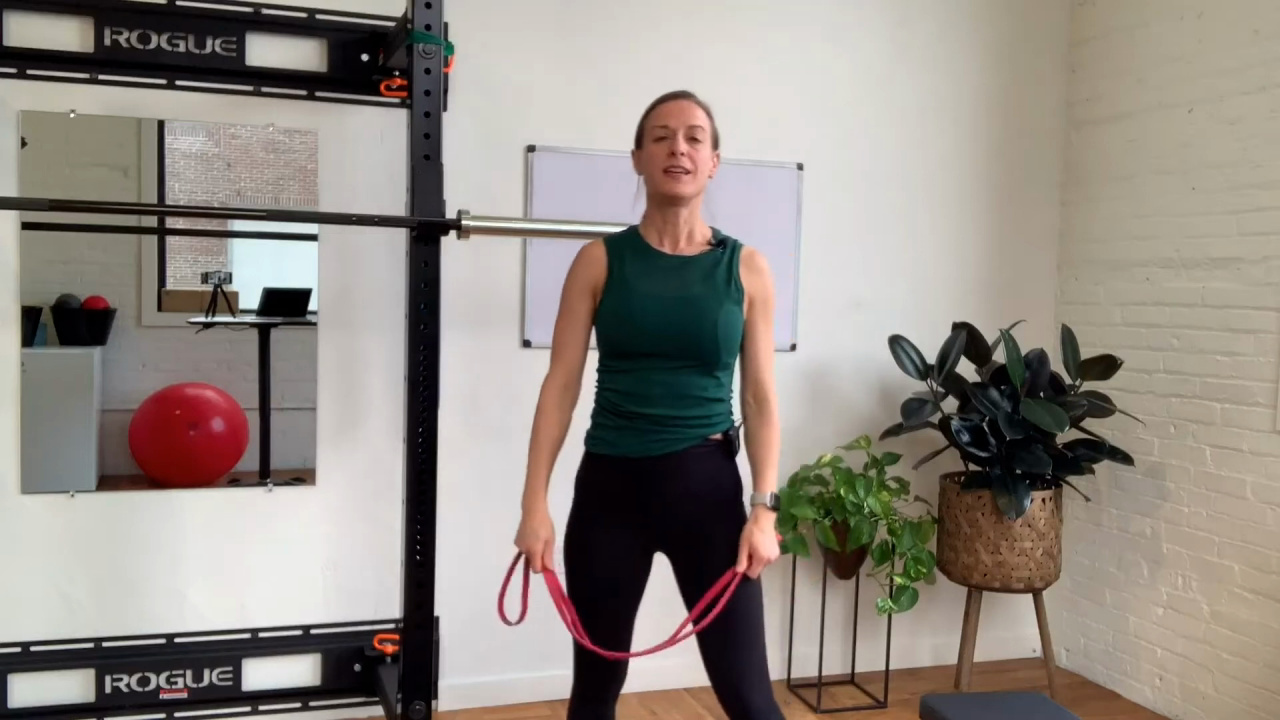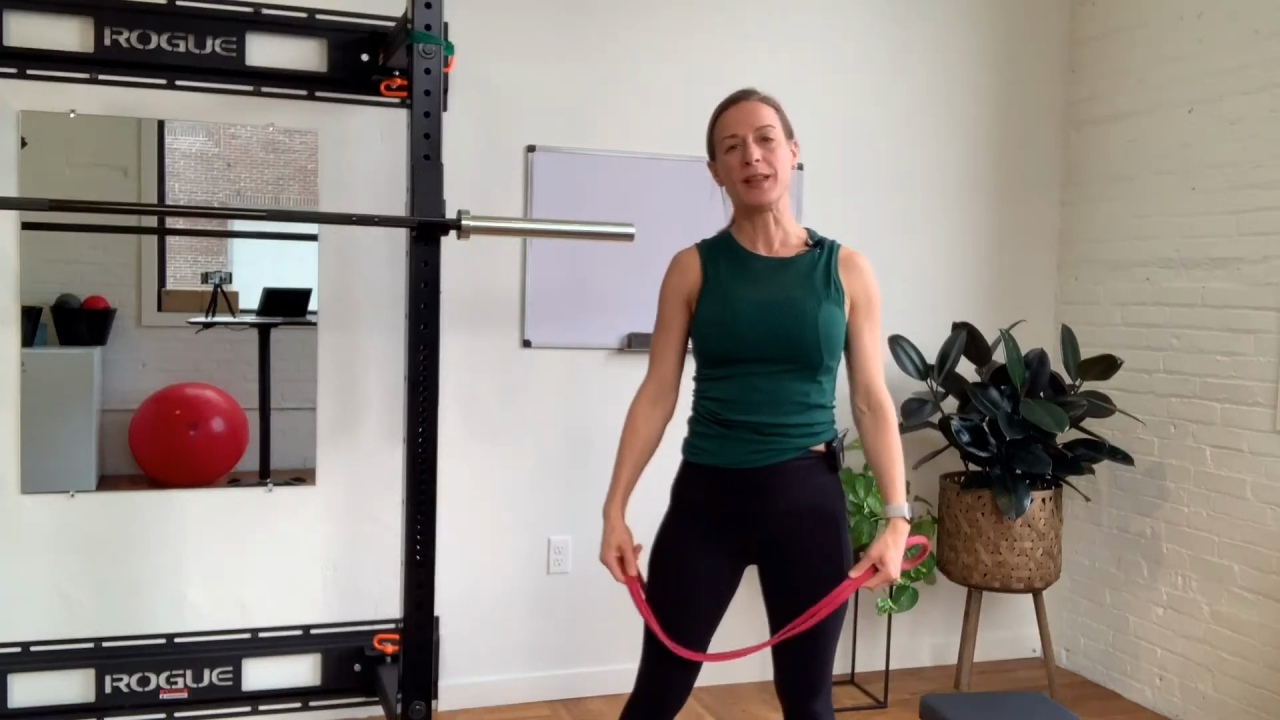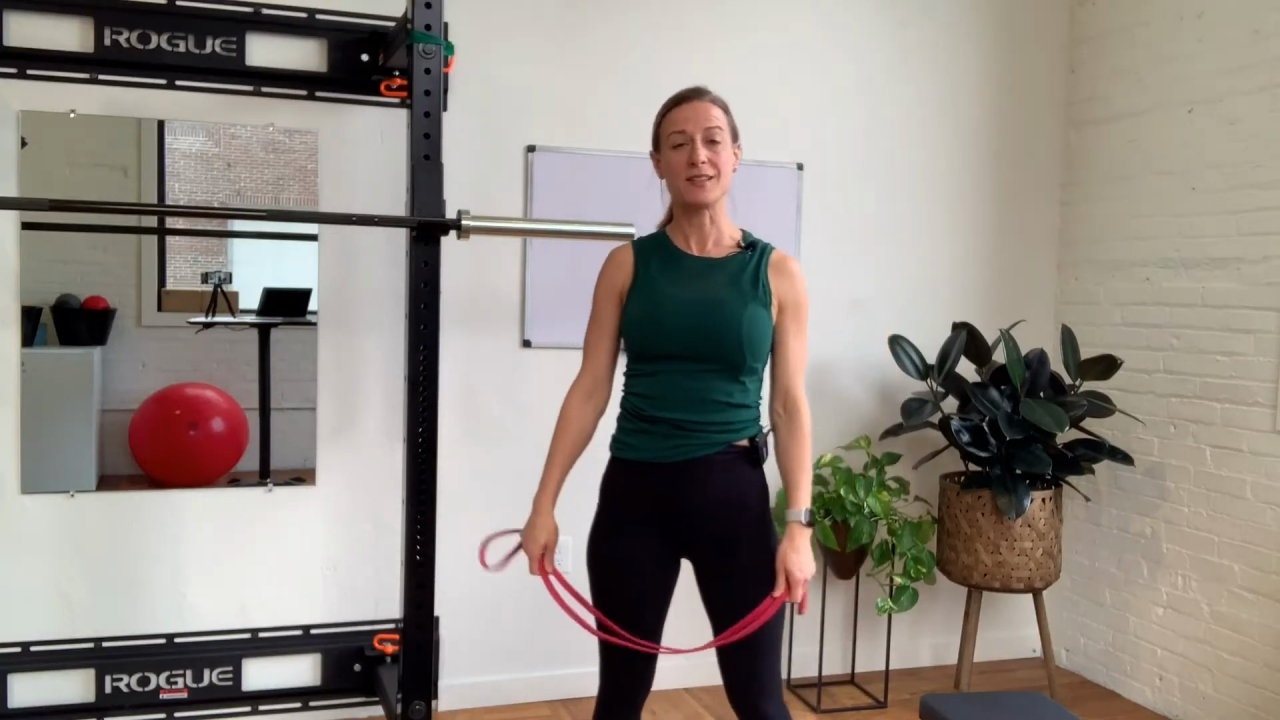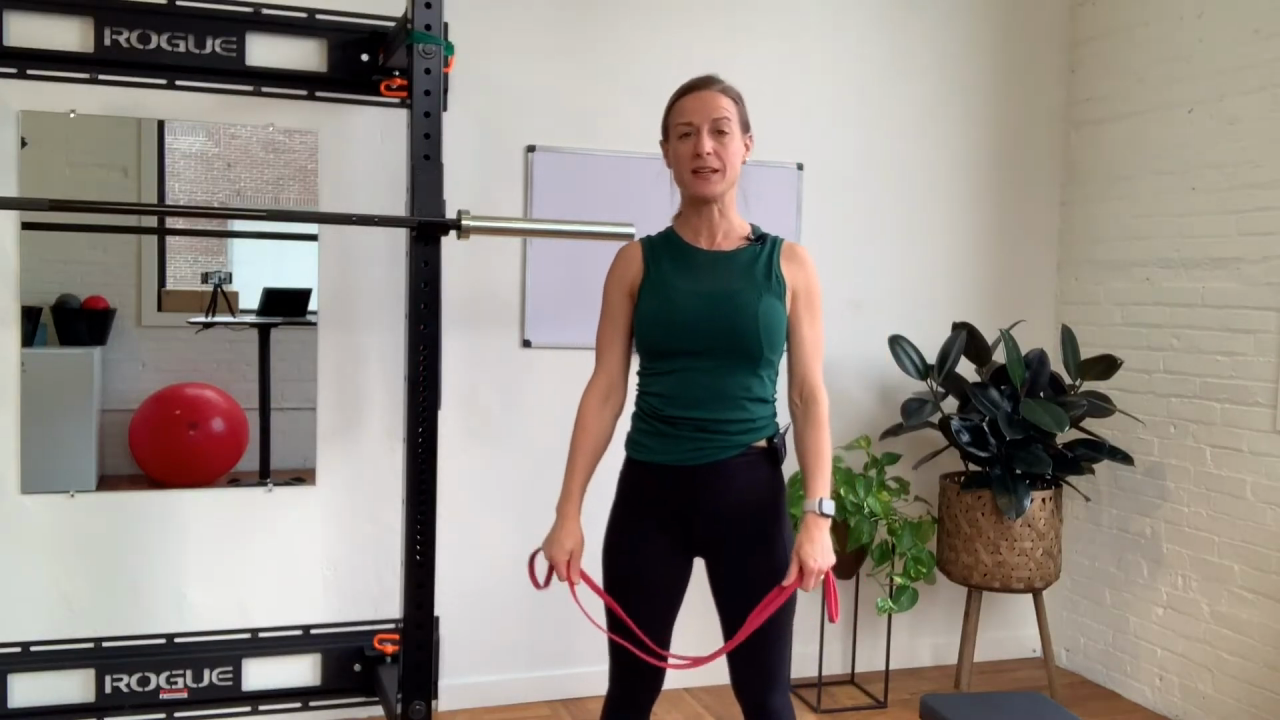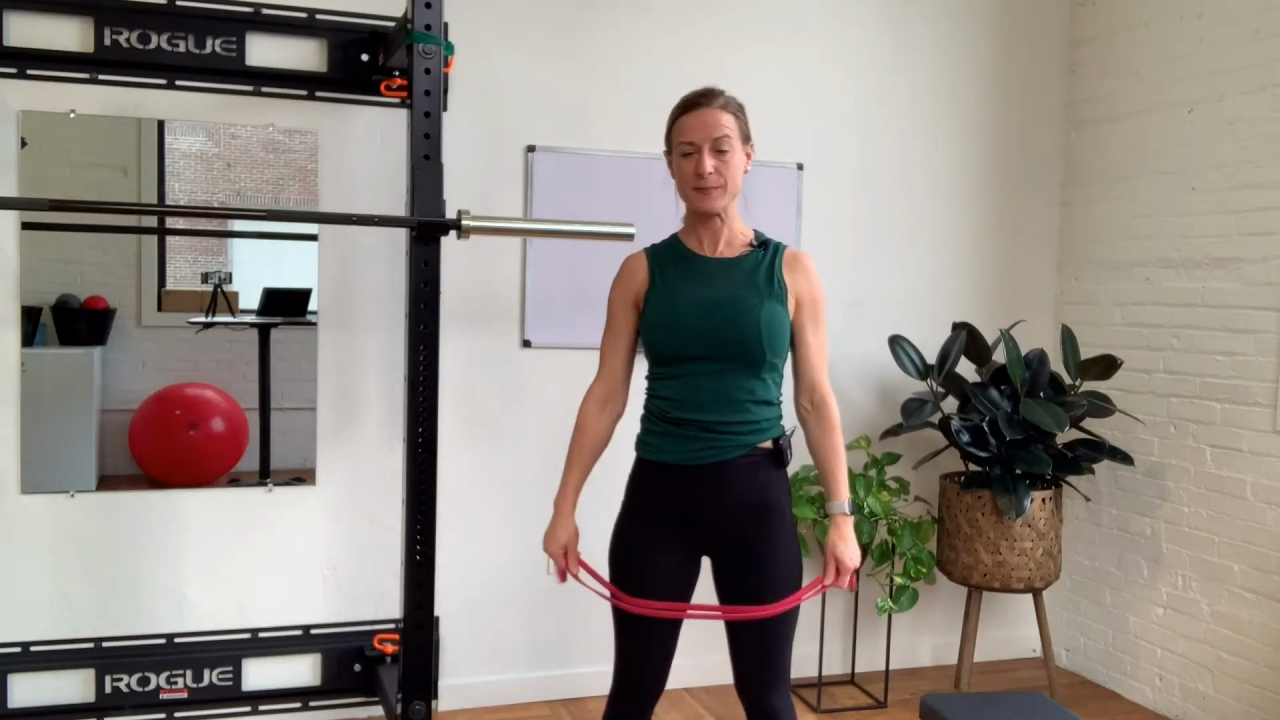
dt=1s
person 1, frame 1
left shoulder: (746, 267)
right shoulder: (599, 261)
left elbow: (759, 397)
right elbow: (562, 383)
left wrist: (764, 507)
right wrist: (535, 501)
left hip: (704, 484)
right hip: (610, 486)
person 1, frame 2
left shoulder: (846, 269)
right shoulder: (693, 267)
left elbow: (871, 400)
right elbow: (657, 394)
left wrist: (896, 517)
right wrist: (615, 509)
left hip: (805, 497)
right hip: (705, 496)
person 1, frame 3
left shoulder: (776, 273)
right shoulder: (627, 265)
left elbow: (790, 405)
right elbow: (590, 388)
left wrist: (799, 525)
right wrist: (544, 502)
left hip: (731, 490)
right hip: (634, 491)
person 1, frame 4
left shoulder: (788, 264)
right shoulder: (637, 262)
left elbow: (808, 397)
right elbow: (605, 389)
left wrist: (817, 516)
right wrist: (568, 512)
left hip: (748, 491)
right hip: (650, 492)
person 1, frame 5
left shoulder: (790, 270)
right shoulder: (643, 271)
left elbow: (816, 398)
right elbow: (606, 395)
left wrist: (841, 513)
right wrist: (564, 506)
left hip: (752, 492)
right hip: (658, 492)
